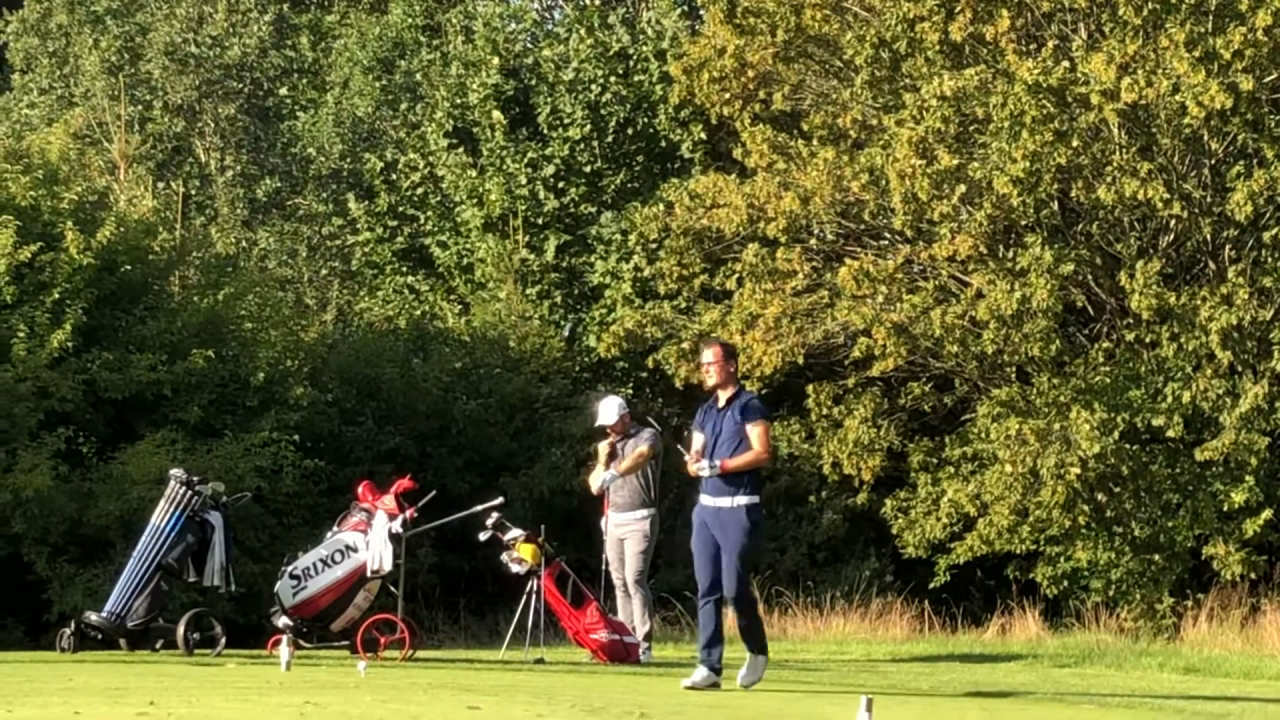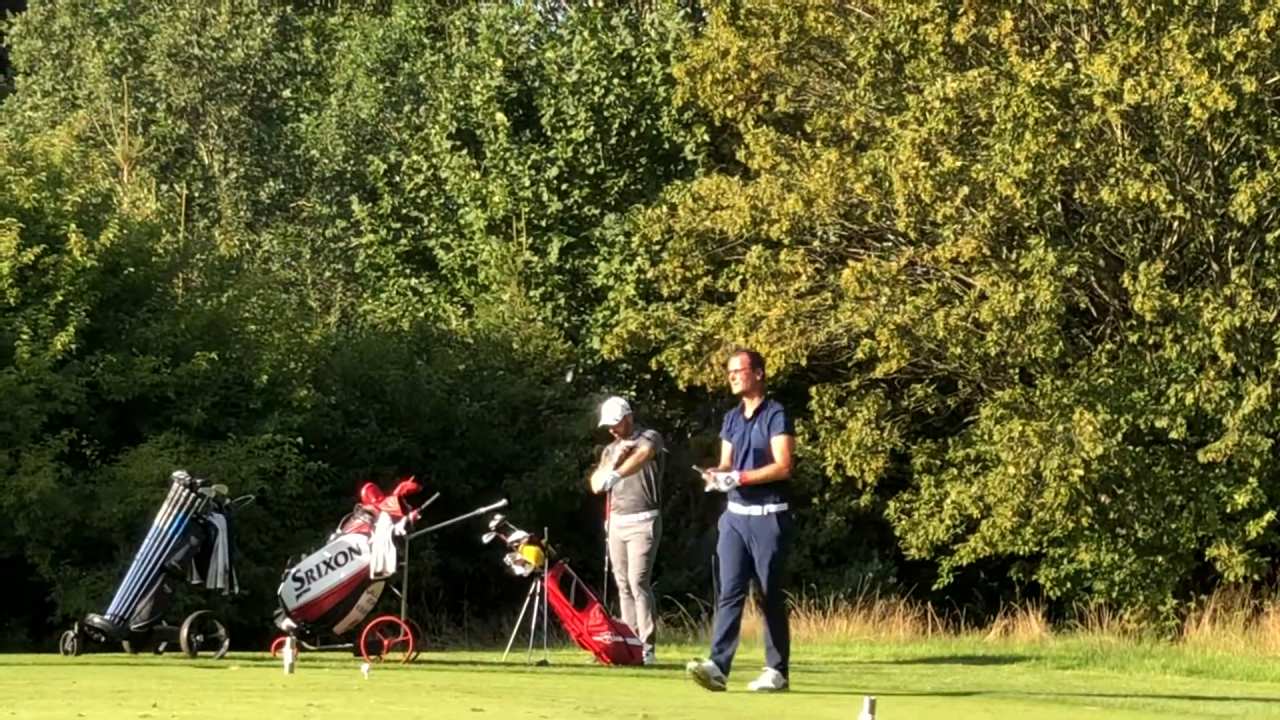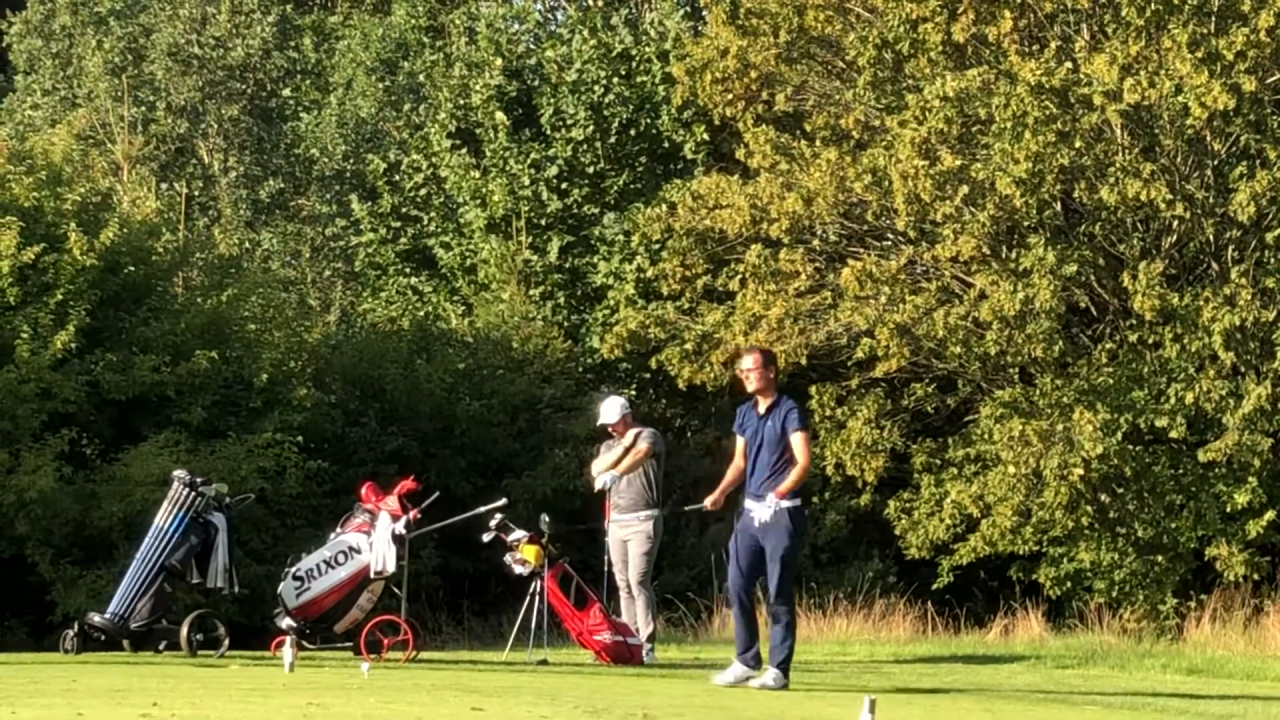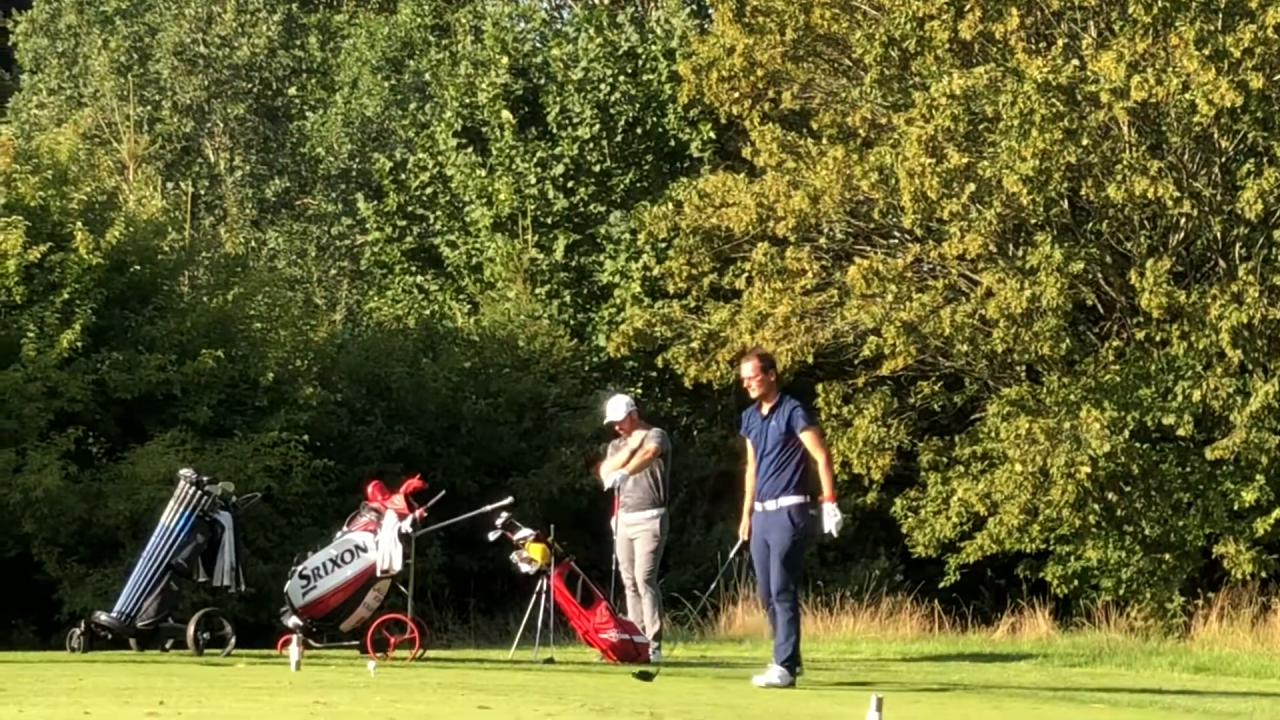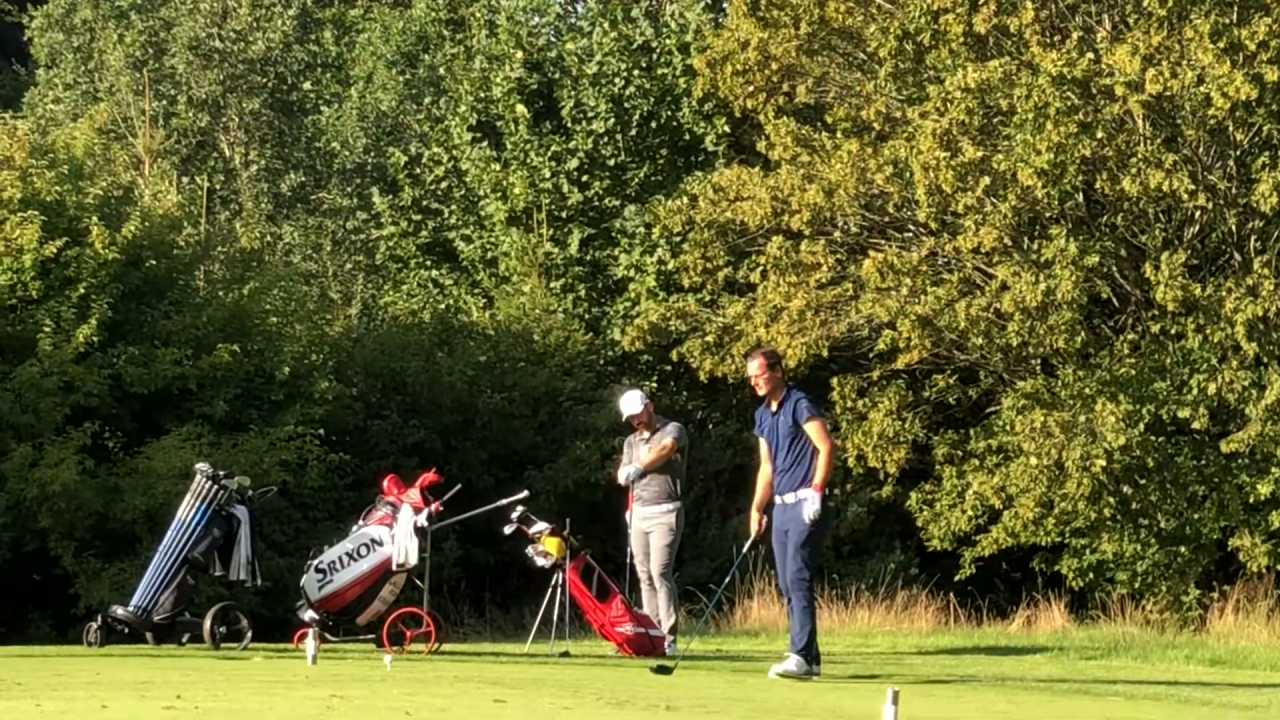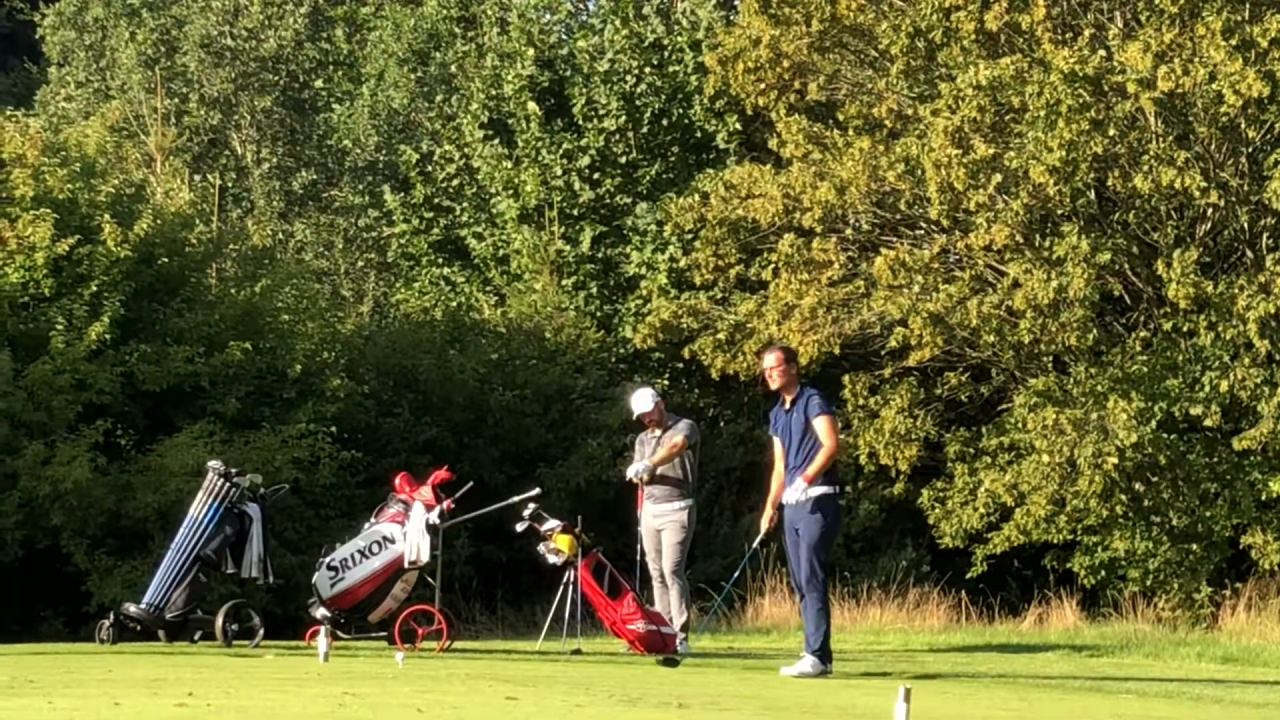
dt=0.3s
person 1, frame 1
left shoulder: (749, 404)
right shoulder: (704, 411)
left elbow: (762, 454)
right elbow: (692, 469)
left wrist: (719, 466)
right wrist: (694, 462)
left hip: (740, 510)
right hip: (706, 508)
left knee: (734, 587)
right knee: (707, 589)
left ankle: (757, 652)
right ankle: (710, 666)
person 1, frame 2
left shoulder: (776, 415)
right shoulder: (731, 418)
left elbow: (783, 467)
left wrist: (739, 478)
right wrist: (716, 474)
left hip: (769, 518)
right hip: (735, 516)
left knee: (771, 596)
right knee: (730, 592)
left ankle: (777, 670)
right ankle: (717, 666)
person 1, frame 3
left shoulder: (790, 411)
right shoulder: (744, 413)
left elbow: (803, 463)
left wrist: (774, 497)
right wrist: (721, 491)
left hip: (782, 514)
right hip: (750, 513)
left knee: (779, 594)
right knee: (738, 586)
left ankle: (778, 669)
right ankle: (747, 662)
person 1, frame 4
left shoulder: (793, 411)
right shoulder: (749, 416)
left elbow: (822, 457)
left wrist: (829, 501)
right wrist: (746, 512)
left hip: (789, 511)
right hip: (763, 513)
left knee: (782, 590)
right knee: (767, 592)
left ankle: (784, 667)
right ankle: (788, 659)
person 1, frame 5
left shoulder: (800, 403)
right shoulder: (762, 414)
left elbow: (826, 448)
left wrist: (816, 492)
right wrist: (756, 509)
left hip: (805, 504)
right hip: (781, 505)
left knee: (798, 579)
right knee: (787, 584)
left ankle: (800, 655)
right ankle: (810, 658)
person 1, frame 6
left shoulder: (813, 400)
right shoulder: (777, 414)
left elbow: (831, 444)
left wrist: (805, 480)
right wrist: (770, 506)
left hip: (817, 500)
right hip: (794, 505)
left knee: (812, 580)
right knee: (801, 583)
left ankle: (816, 657)
right ankle: (818, 656)
person 2, frame 1
left shoulder: (647, 436)
right shoulder: (608, 446)
left elbow: (640, 457)
right elbow: (595, 488)
left wrist: (614, 474)
right wrist: (602, 461)
left hip: (640, 520)
right hip: (613, 521)
left knee: (635, 580)
right knee: (620, 583)
left ankle: (644, 646)
person 2, frame 2
left shoulder: (650, 437)
right shoulder: (610, 449)
left elbow: (641, 457)
right elbow: (596, 486)
left wrist: (615, 475)
right wrist: (615, 459)
left hip: (643, 522)
right hip: (616, 523)
left knee: (638, 582)
right knee: (623, 585)
left ankle: (647, 648)
person 2, frame 3
left shoulder: (649, 435)
right shoulder: (610, 445)
left elbow: (639, 455)
right elbow: (596, 469)
left wrist: (614, 474)
right wrist: (624, 443)
left hip: (643, 521)
right hip: (616, 522)
left knee: (639, 581)
right knee: (624, 584)
left ankle: (648, 647)
person 2, frame 4
left shoulder: (656, 435)
right shoulder: (616, 445)
left elbow: (648, 454)
right elbow: (605, 473)
left wrist: (623, 473)
right wrist: (629, 447)
left hip: (649, 519)
right hip: (623, 520)
left knee: (645, 580)
right knee: (630, 582)
left ankle: (654, 645)
person 2, frame 5
left shoulder: (673, 429)
right shoulder: (631, 441)
left elbow: (665, 449)
right elbow: (623, 477)
left wrist: (639, 466)
right wrist: (637, 463)
left hip: (665, 513)
right hip: (638, 513)
left knee: (660, 573)
right knee: (644, 576)
left ankle: (669, 639)
person 2, frame 6
left shoulder: (684, 426)
right shoulder: (642, 439)
left elbow: (675, 447)
right elbow: (638, 476)
left wrist: (648, 464)
right wrist: (643, 474)
left hip: (677, 510)
right hip: (650, 510)
left knee: (672, 570)
right knee: (657, 573)
left ankle: (681, 636)
